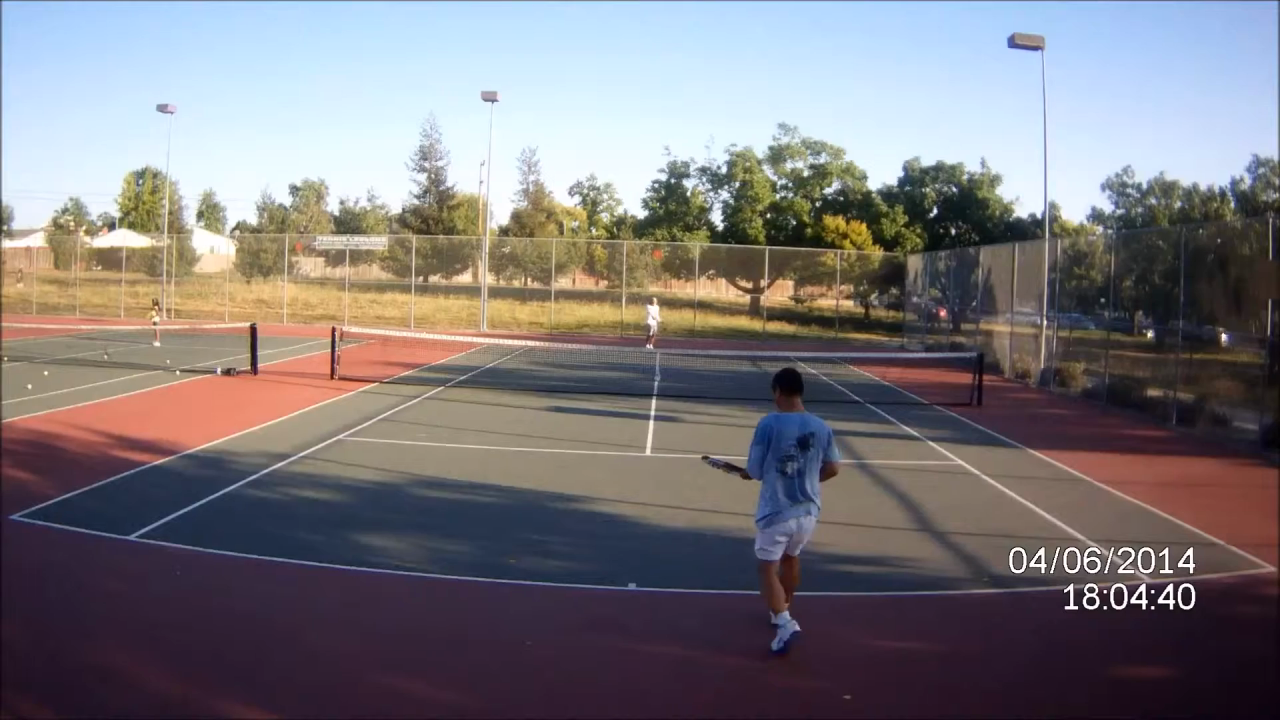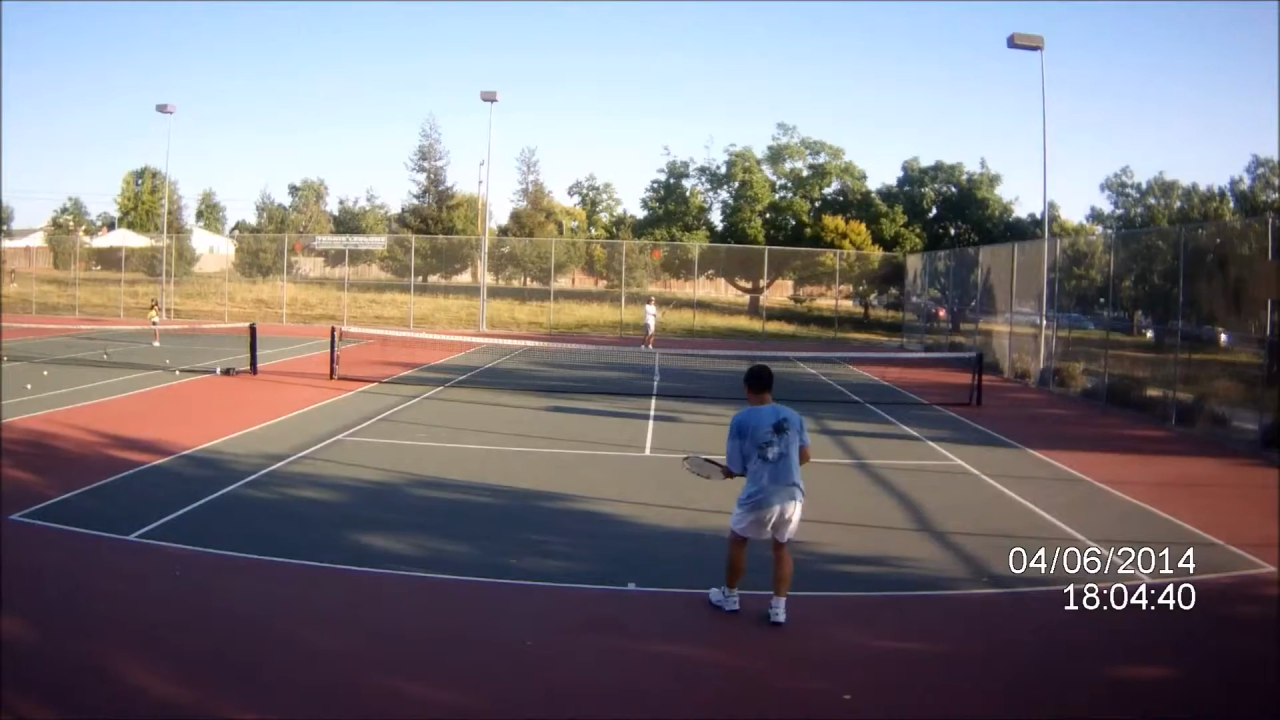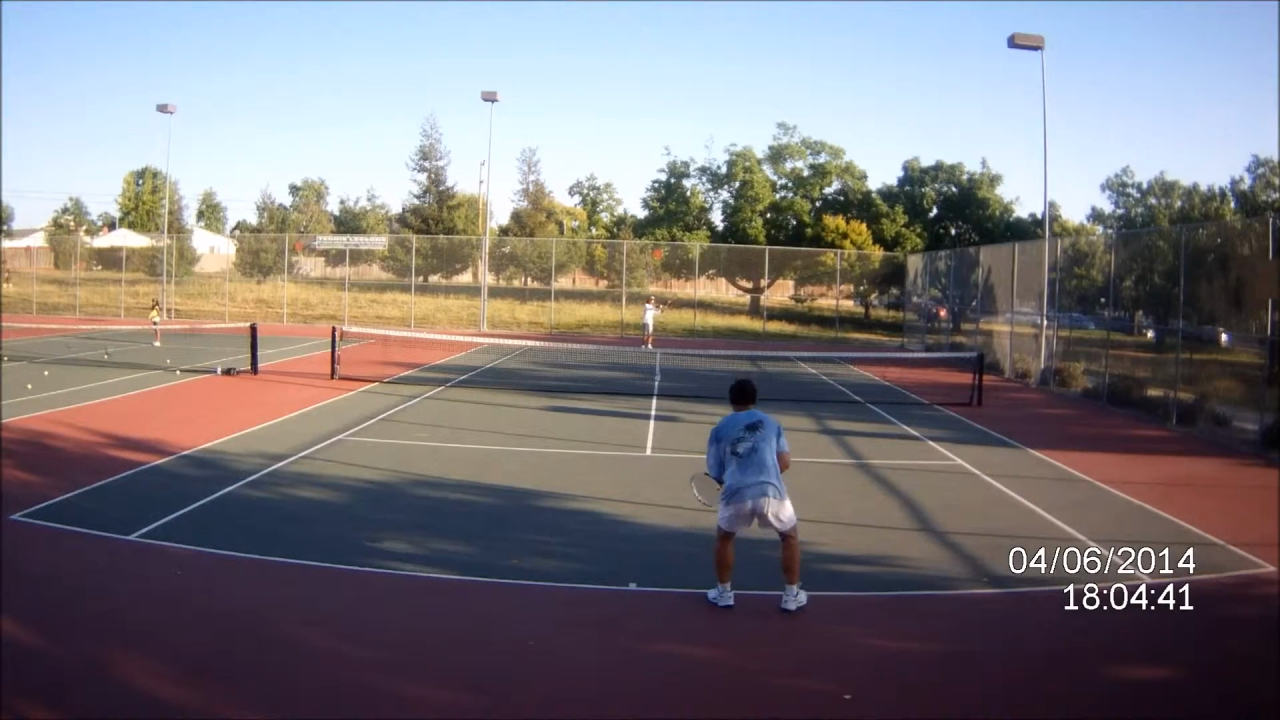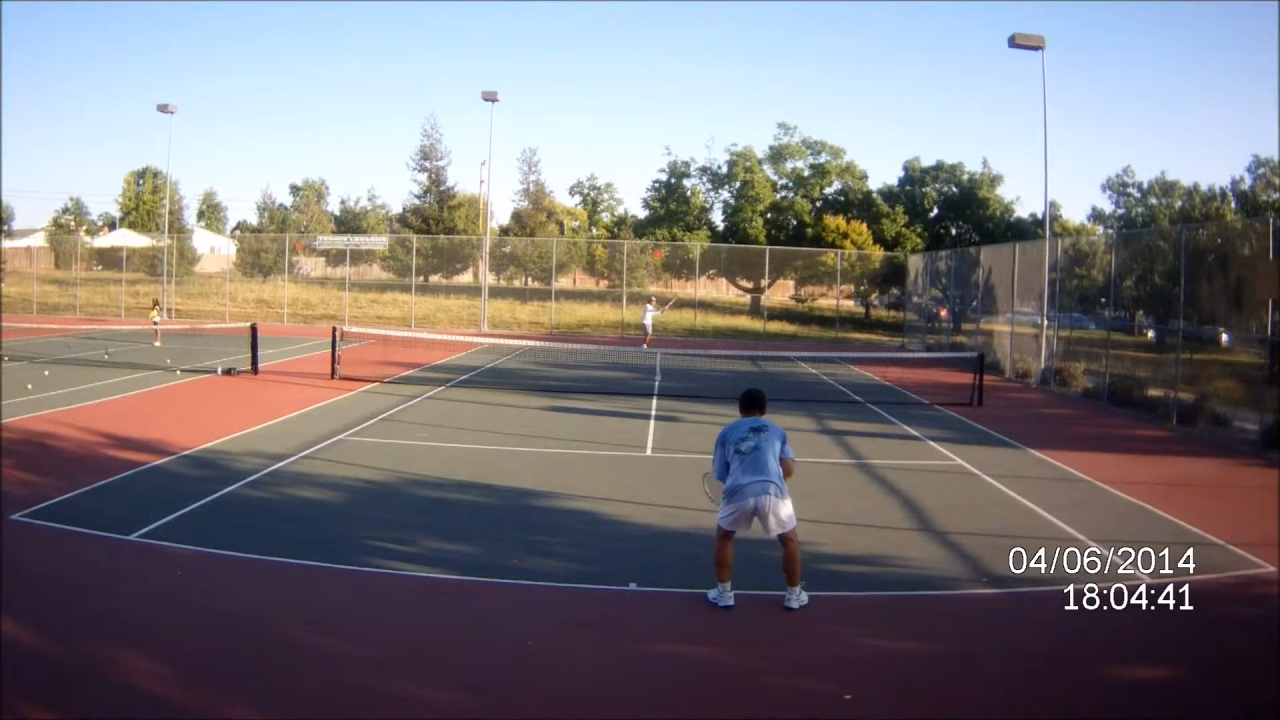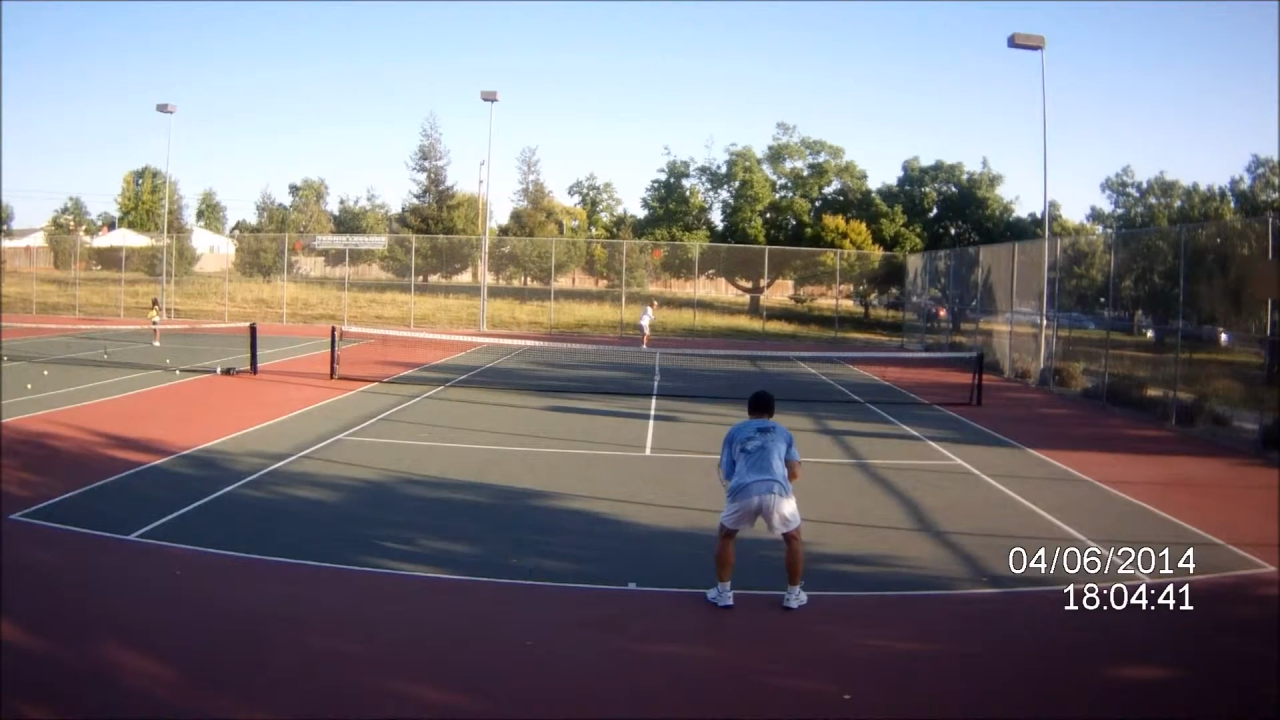
dt=0.3s
person 1, frame 1
left shoulder: (768, 424)
right shoulder: (821, 427)
left elbow: (753, 471)
right elbow: (832, 469)
left hip: (776, 512)
right hip: (807, 509)
left knee: (768, 572)
right knee: (791, 559)
left ankle: (785, 623)
right ankle: (783, 615)
person 1, frame 2
left shoulder: (741, 420)
right shoulder: (793, 416)
left elbow: (734, 468)
right elbow: (806, 456)
left hip: (759, 497)
right hip: (792, 494)
left knee: (736, 545)
right knee: (781, 549)
left ankle: (729, 596)
right ankle: (778, 607)
person 1, frame 3
left shoulder: (720, 428)
right shoulder: (771, 423)
left elbow: (716, 474)
right elbow: (784, 461)
left hip: (736, 493)
right hip: (771, 490)
left knee: (724, 538)
right knee: (790, 539)
left ankle: (724, 593)
right ankle: (792, 595)
person 1, frame 4
left shoulder: (727, 432)
right shoulder: (777, 430)
left elbow: (720, 475)
right elbow: (789, 469)
left hip: (738, 492)
right hip: (772, 491)
left knee: (723, 537)
right knee: (790, 541)
left ankle: (724, 592)
right ankle: (794, 594)
person 1, frame 5
left shoulder: (734, 432)
right shoulder: (784, 433)
left elbow: (727, 473)
right elbow: (794, 472)
left hip: (743, 491)
right hip: (776, 491)
left knee: (725, 536)
right knee: (793, 540)
left ankle: (723, 592)
right ankle: (793, 594)
